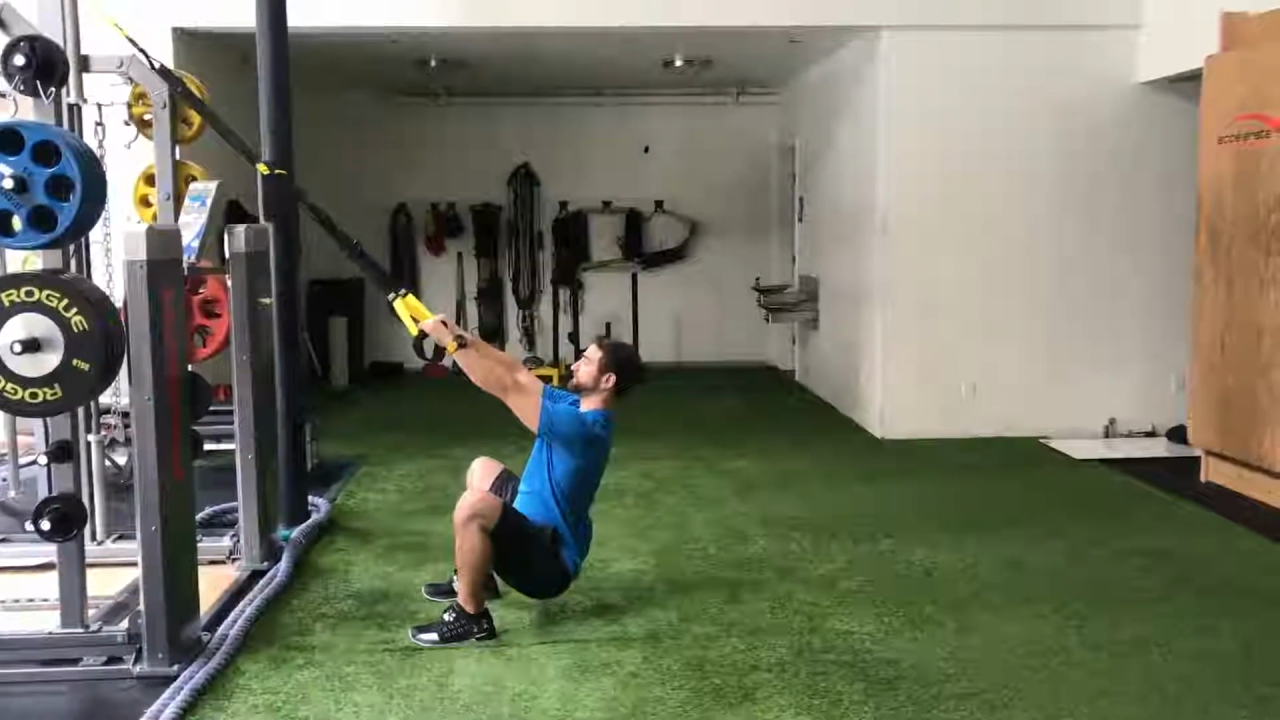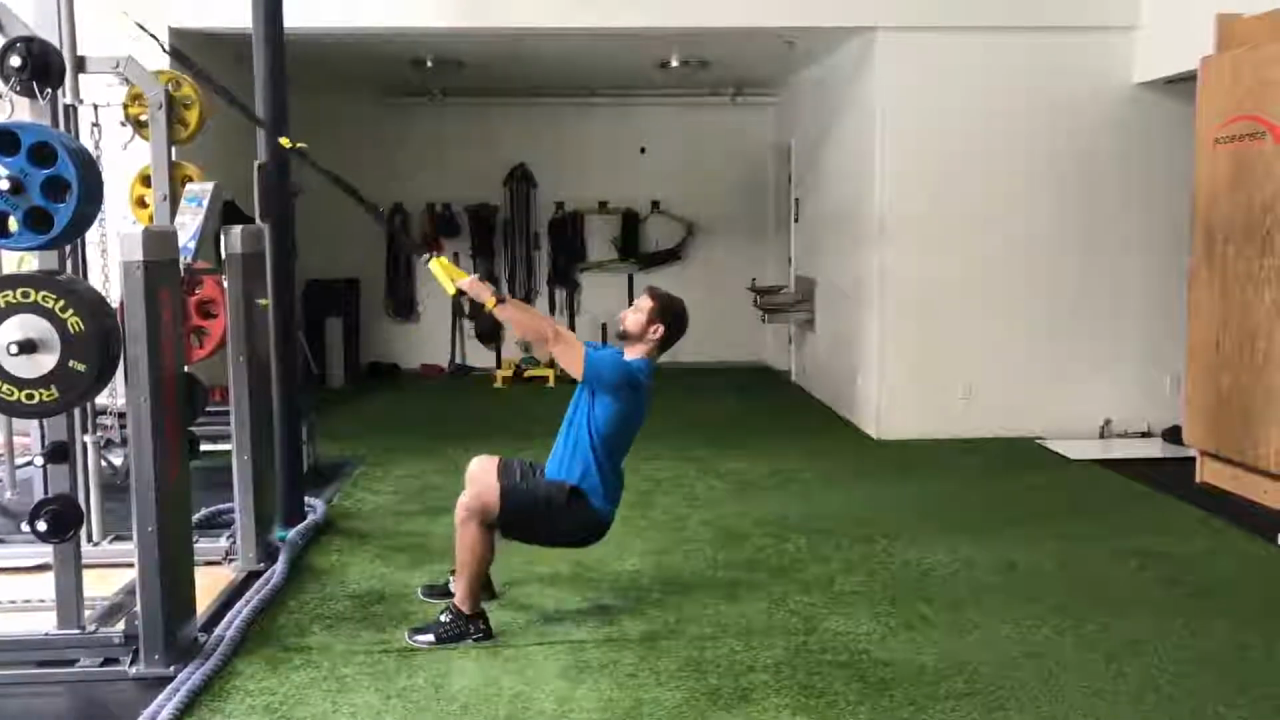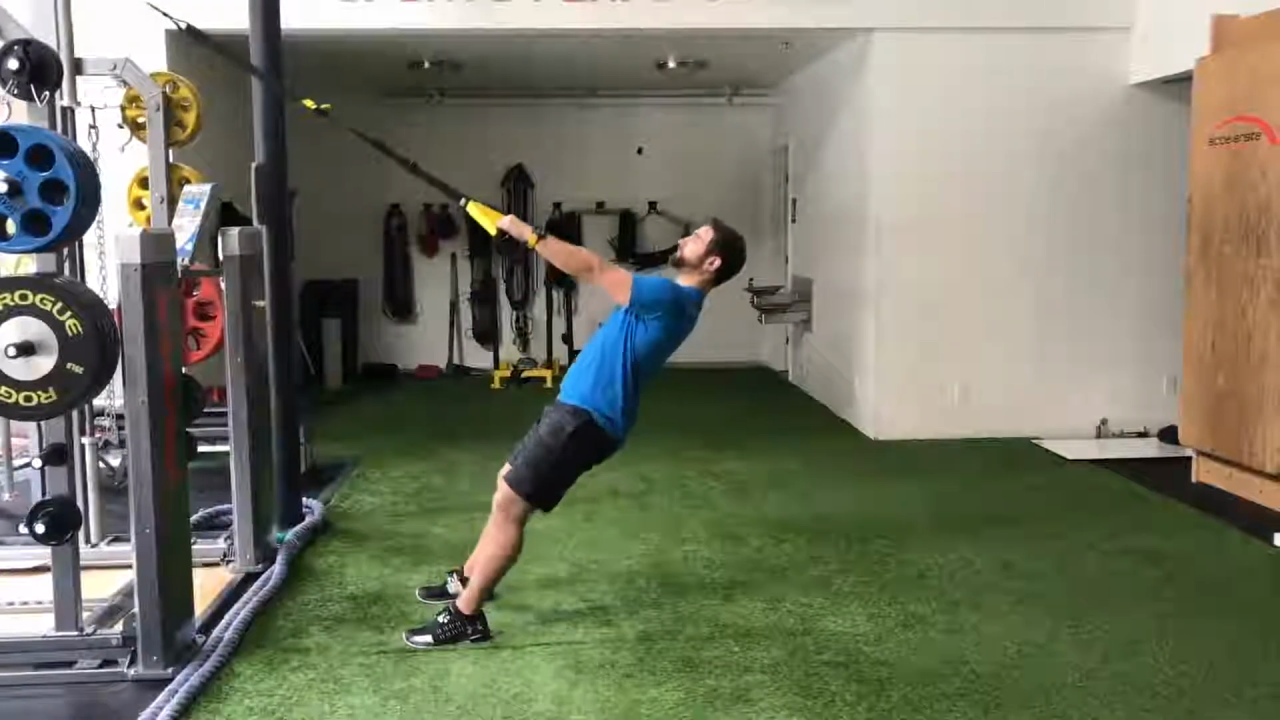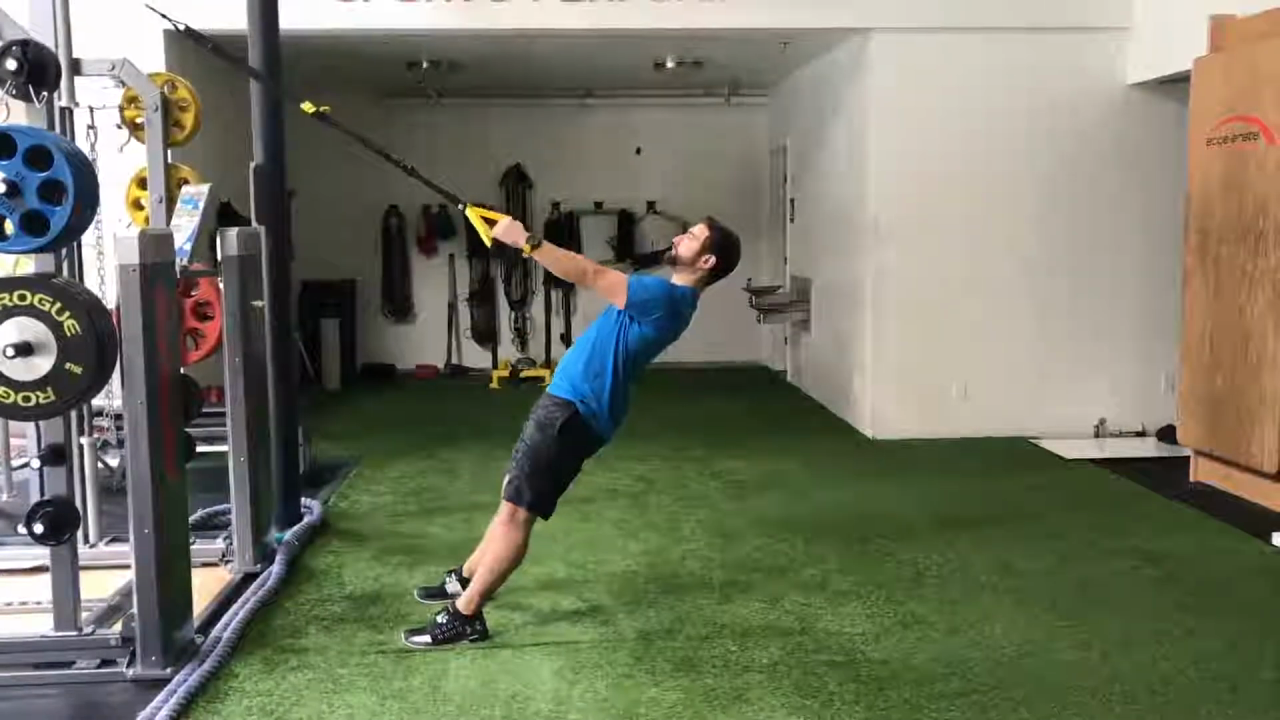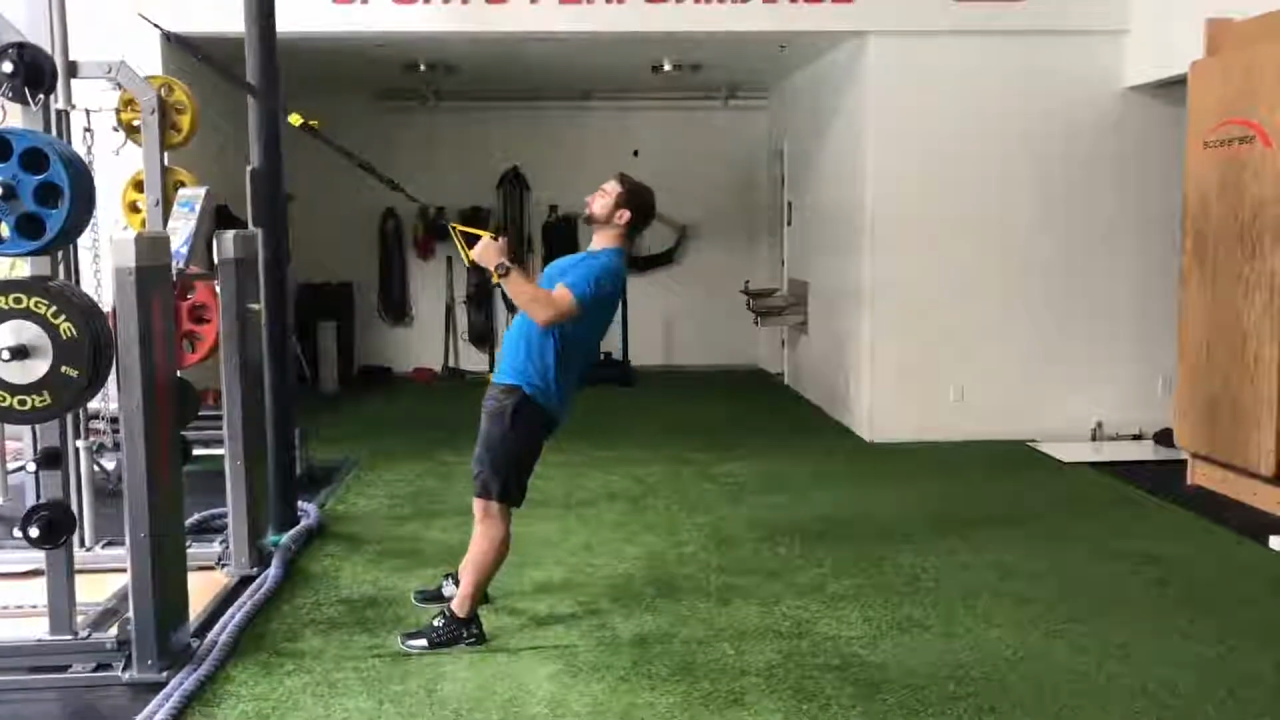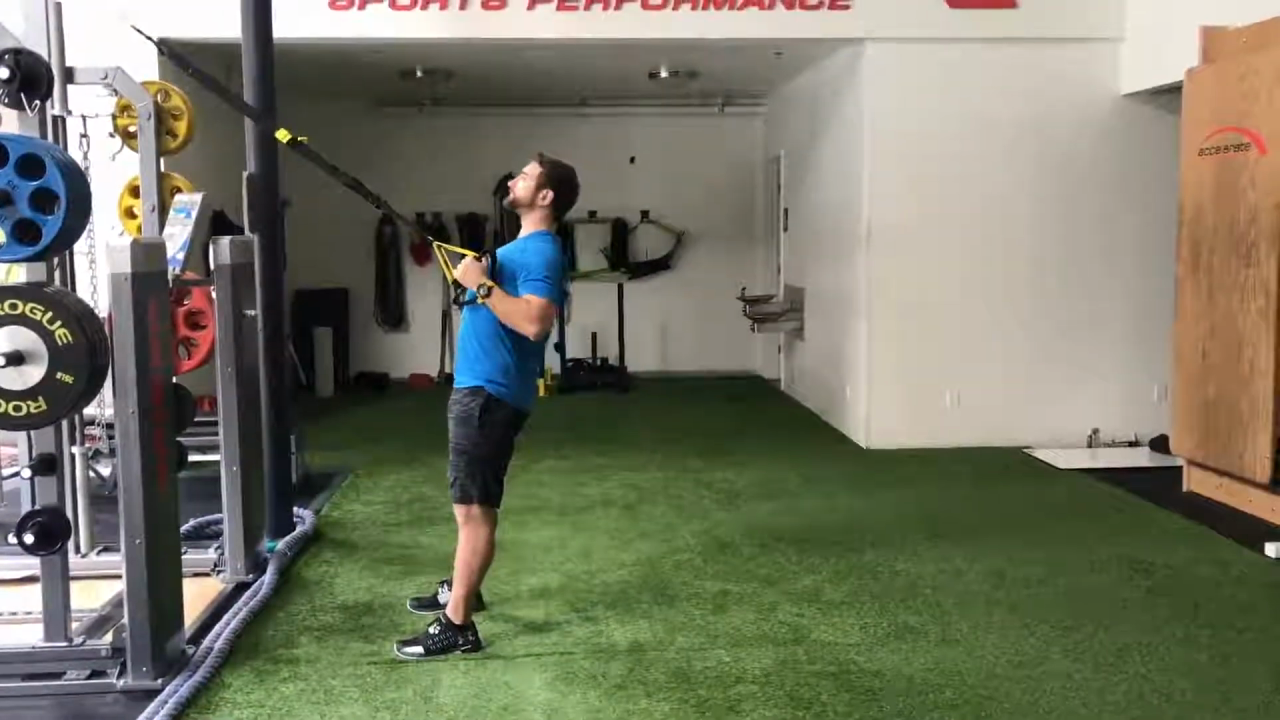
dt=0.5s
person 1, frame 1
left shoulder: (584, 428)
right shoulder: (578, 406)
left elbow: (507, 387)
right elbow: (518, 372)
left wrist: (451, 343)
right wrist: (460, 335)
left hip: (550, 562)
right hip: (542, 531)
left knee: (473, 507)
right knee: (482, 470)
left ankle: (470, 616)
right ankle: (476, 577)
person 1, frame 2
left shoulder: (626, 375)
right shoulder: (619, 362)
left elbow: (551, 338)
right elbow: (555, 331)
left wrist: (489, 298)
right wrist: (493, 297)
left hip: (580, 509)
right hip: (569, 486)
left knee: (472, 504)
right knee: (480, 469)
left ankle: (466, 617)
right ankle: (470, 579)
person 1, frame 3
left shoulder: (673, 299)
right shoulder: (671, 297)
left elbow: (594, 269)
right elbow: (600, 272)
left wrist: (529, 235)
right wrist: (532, 238)
left hip: (586, 417)
right hip: (577, 407)
left knee: (510, 504)
right knee: (510, 485)
left ankle: (466, 616)
right ankle: (467, 577)
person 1, frame 4
left shoulder: (668, 297)
right shoulder: (665, 295)
left elbow: (589, 275)
right elbow: (597, 278)
left wrist: (524, 241)
right wrist: (530, 242)
left hip: (573, 409)
right hip: (567, 402)
left knee: (515, 511)
right knee: (512, 496)
left ankle: (464, 615)
right ankle: (466, 578)
person 1, frame 5
left shoulder: (603, 266)
right shoulder: (591, 260)
left elbow: (546, 312)
right elbow: (543, 305)
left wrist: (500, 267)
right wrist: (502, 262)
left hip: (525, 393)
right hip: (517, 385)
left knee: (490, 506)
right knee: (490, 499)
left ankle: (461, 619)
right ankle: (464, 581)
person 1, frame 6
left shoulder: (541, 252)
right shoulder: (524, 247)
left elbow: (534, 322)
left wrist: (481, 285)
right wrist: (474, 274)
left hip: (490, 393)
right hip: (479, 387)
left knee: (473, 509)
right knee: (473, 504)
left ankle: (457, 626)
right ankle: (462, 589)
